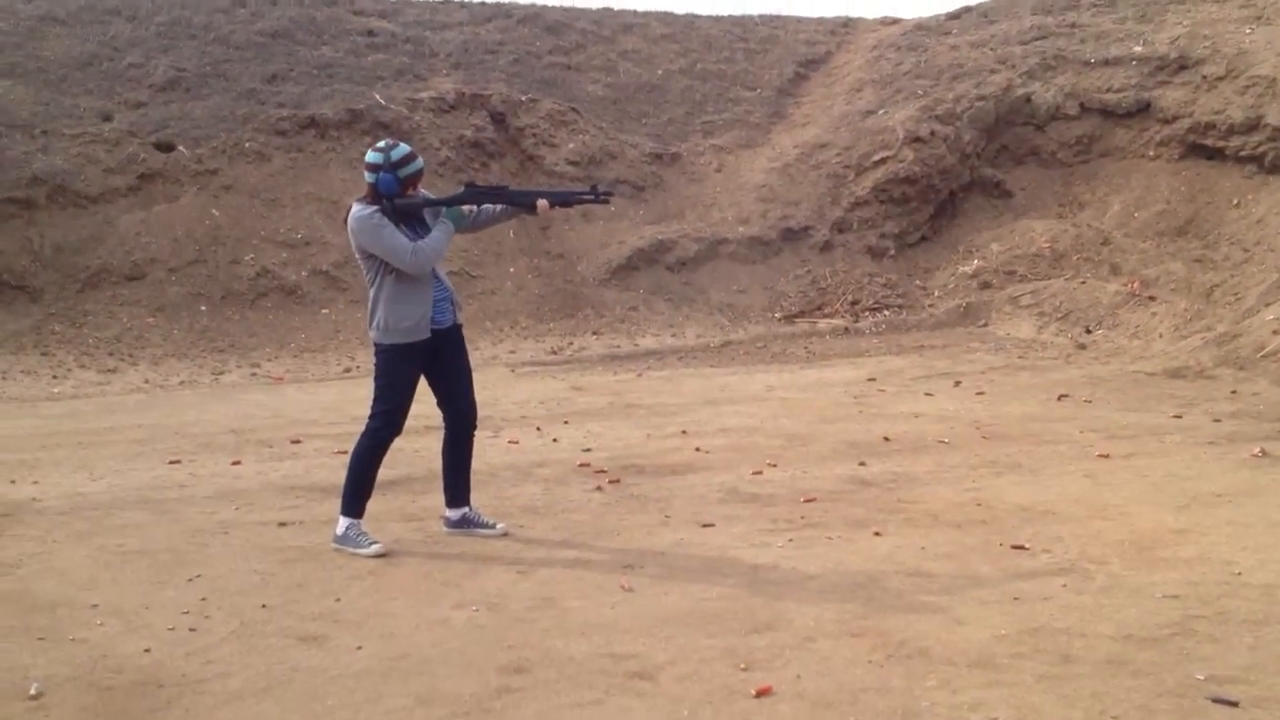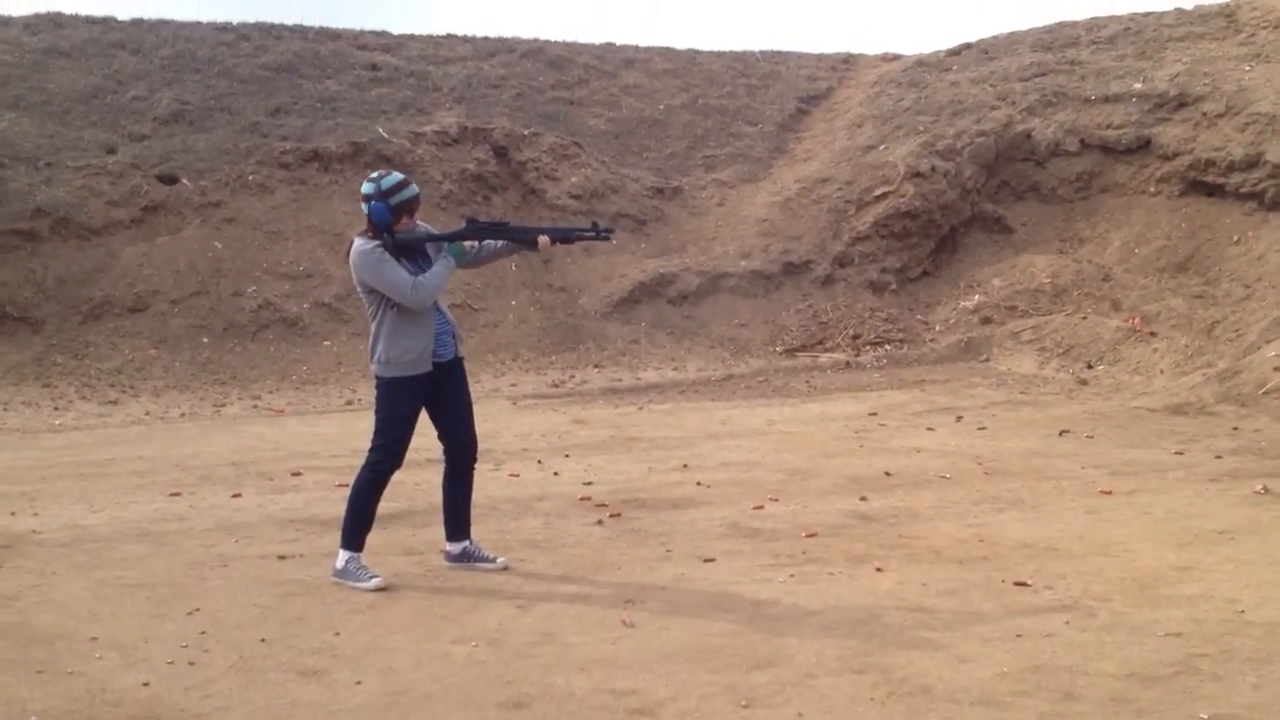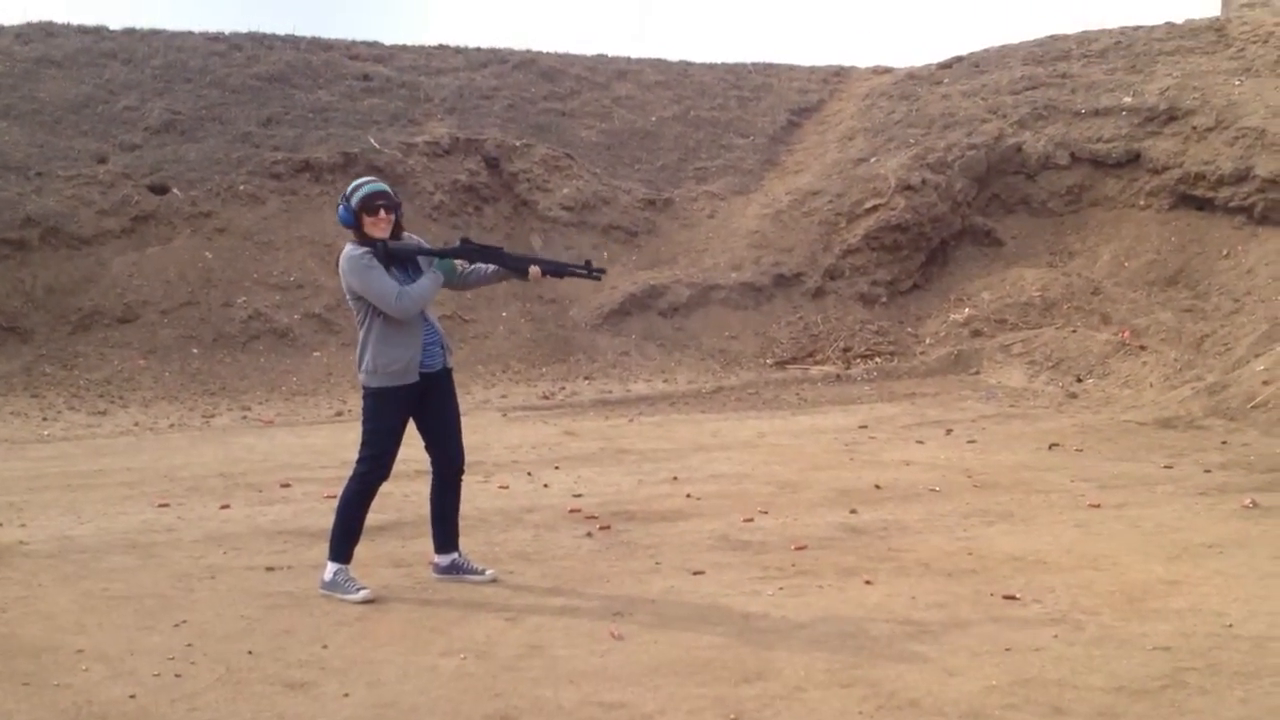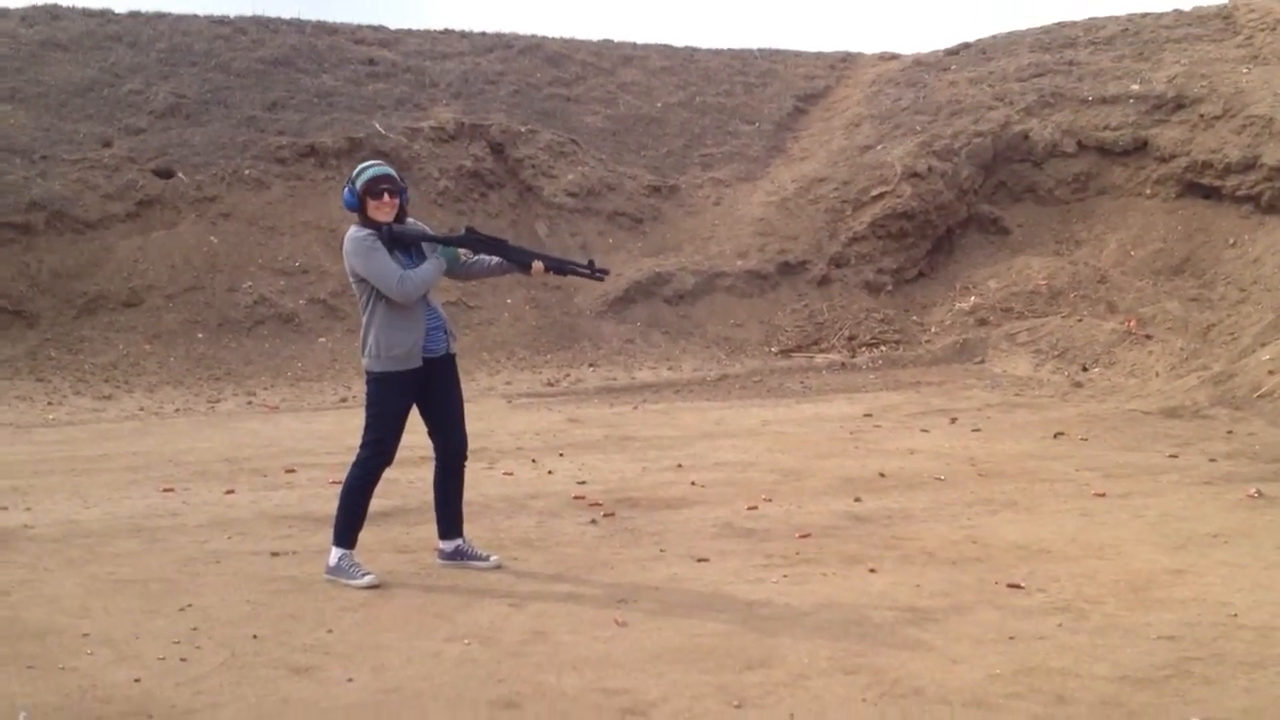
dt=0.3s
person 1, frame 1
right shoulder: (364, 218)
left elbow: (469, 218)
right elbow: (415, 260)
left wrist: (522, 206)
right wrist: (445, 223)
left hip: (443, 326)
right hip: (400, 335)
left knee: (463, 417)
right knee: (384, 426)
left ankle: (458, 511)
right ankle: (348, 524)
person 1, frame 2
left shoulder: (417, 235)
right shoulder: (366, 252)
left elbow: (471, 254)
right elbow: (416, 294)
left wrist: (523, 242)
right wrist: (447, 259)
left hip: (445, 359)
right hip: (402, 369)
left knee: (463, 451)
right knee: (384, 459)
left ankle: (458, 545)
right ankle: (347, 558)
person 1, frame 3
left shoulder: (410, 245)
right shoulder: (356, 258)
left elbow: (459, 277)
right elbow: (400, 304)
left wrist: (513, 270)
right wrist: (435, 273)
left hip: (434, 371)
right hip: (389, 379)
left knee: (450, 463)
right knee: (372, 471)
left ankle: (447, 557)
right ankle: (335, 570)
person 1, frame 4
left shoulder: (413, 231)
right shoulder: (359, 241)
left elbow: (462, 267)
right elbow: (402, 288)
left wrist: (517, 264)
right wrist: (438, 260)
left hip: (437, 356)
right hip: (392, 364)
left knee: (453, 449)
right knee: (375, 456)
left ankle: (451, 543)
right ankle: (340, 555)
